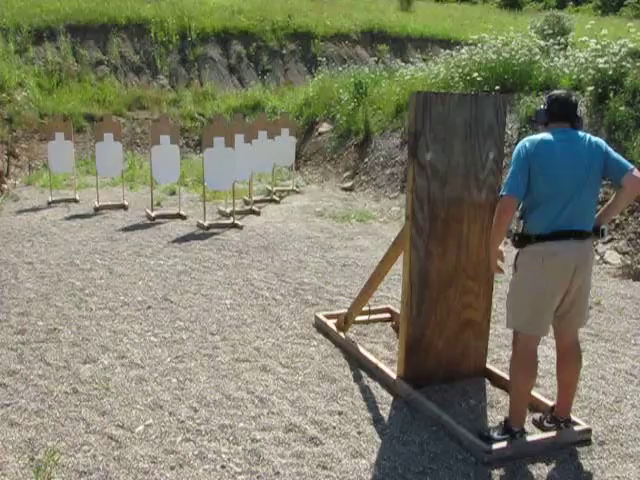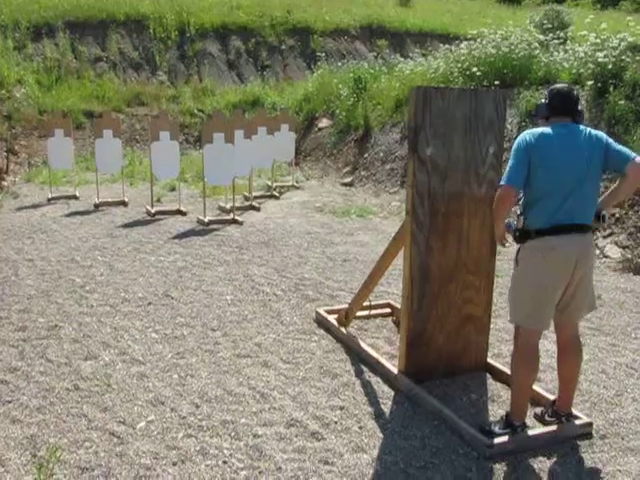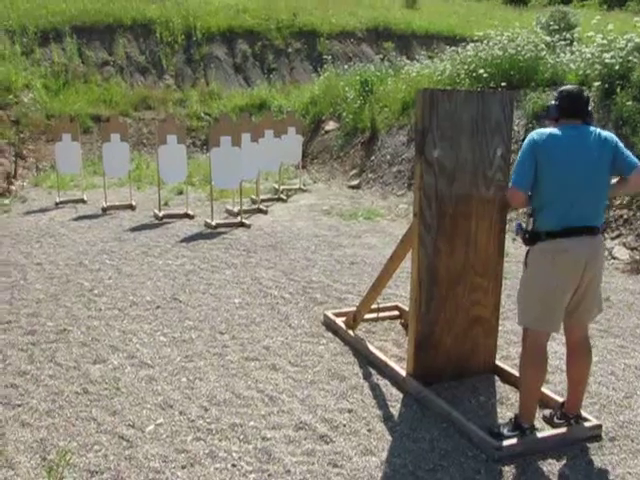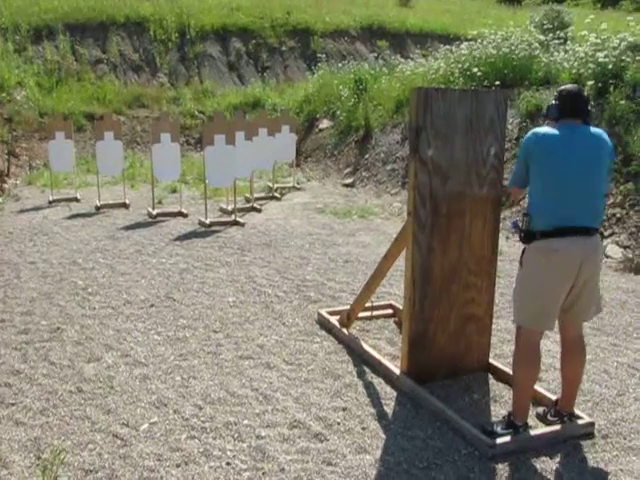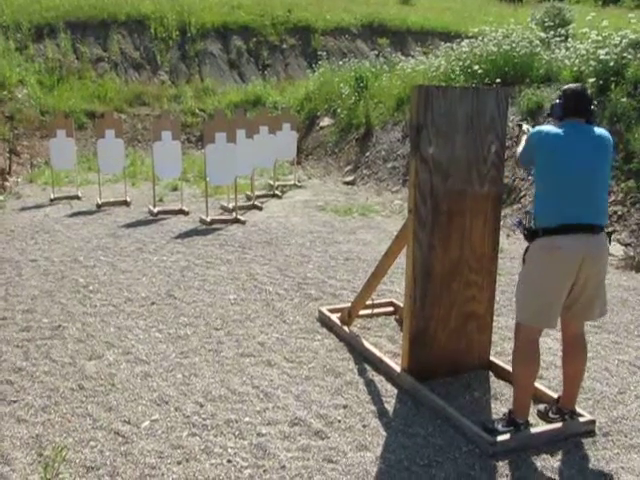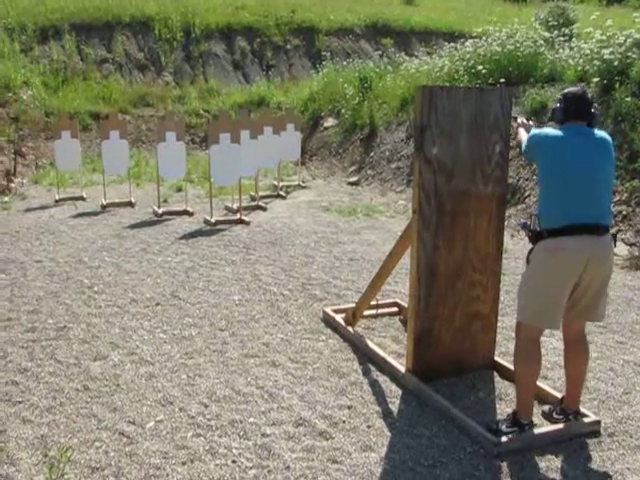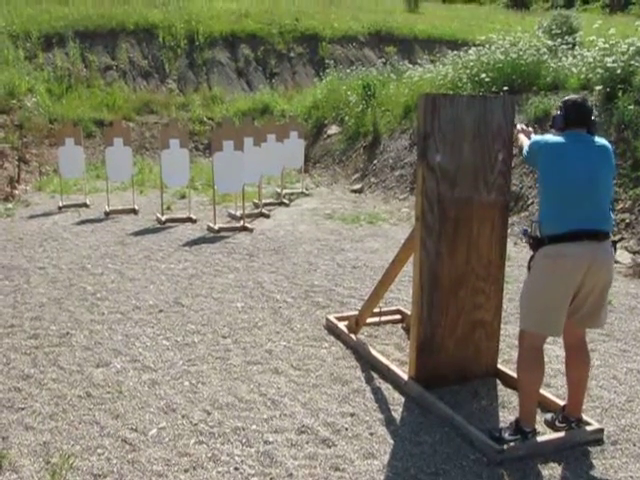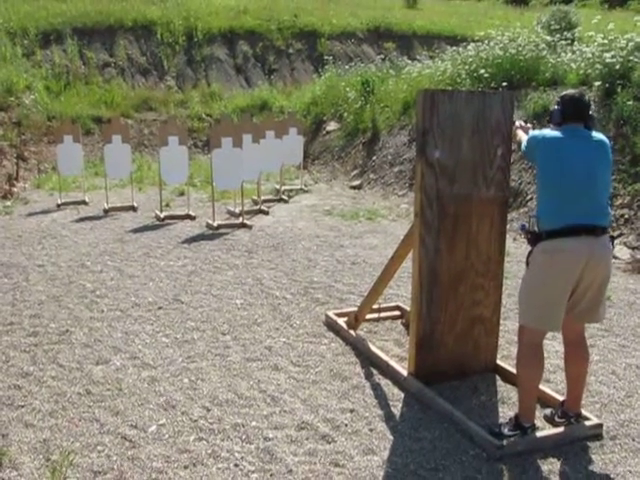
dt=0.2s
person 1, frame 1
left shoulder: (531, 146)
right shoulder: (595, 147)
left elbow: (508, 203)
left wrist: (494, 246)
right wrist: (600, 220)
left hip: (541, 251)
right hip: (581, 250)
left knee: (525, 341)
right knee: (568, 337)
left ankle: (514, 425)
right ankle: (561, 415)
person 1, frame 2
left shoulder: (531, 140)
right shoulder: (596, 140)
left elbow: (506, 194)
left wrist: (499, 227)
right wrist: (603, 204)
left hip: (542, 246)
right hip: (582, 244)
left knee: (526, 335)
right knee: (569, 331)
left ankle: (516, 420)
right ankle: (562, 409)
person 1, frame 3
left shoulder: (539, 140)
right shoulder: (606, 141)
left elbow: (515, 197)
right wrist: (598, 192)
left hip: (552, 248)
right hip: (592, 246)
left knee: (535, 337)
right knee: (578, 332)
left ankle: (524, 422)
right ankle: (571, 411)
person 1, frame 4
left shoulder: (537, 139)
right shoulder: (602, 142)
left elbow: (514, 192)
right elbow: (601, 191)
left hip: (548, 248)
right hip: (589, 246)
left knee: (528, 335)
right knee: (572, 331)
left ankle: (518, 420)
right ankle: (564, 409)
person 1, frame 5
left shoulder: (542, 137)
right shoulder: (604, 140)
left elbow: (522, 161)
left hip: (553, 245)
right hip: (595, 244)
left knee: (527, 332)
right knee: (574, 329)
left ankle: (518, 417)
right ankle: (566, 407)
person 1, frame 6
left shoulder: (544, 139)
right shoulder: (604, 143)
left elbow: (526, 146)
left wrist: (522, 130)
left hip: (558, 246)
right hip: (600, 246)
left knee: (528, 332)
right knee: (575, 329)
left ankle: (522, 417)
right ankle: (569, 407)
person 1, frame 7
left shoulder: (545, 146)
right shoulder: (604, 150)
left elbow: (528, 151)
left wrist: (522, 136)
left hip: (559, 253)
right hip: (600, 252)
left knee: (531, 339)
right knee: (576, 336)
left ankle: (525, 425)
right ankle: (572, 415)
person 1, frame 8
left shoulder: (543, 140)
right shoulder: (601, 144)
left elbow: (526, 145)
left wrist: (521, 131)
left hip: (557, 248)
right hip: (598, 247)
left knee: (530, 335)
right knee: (574, 331)
left ankle: (524, 421)
right ankle: (571, 410)
